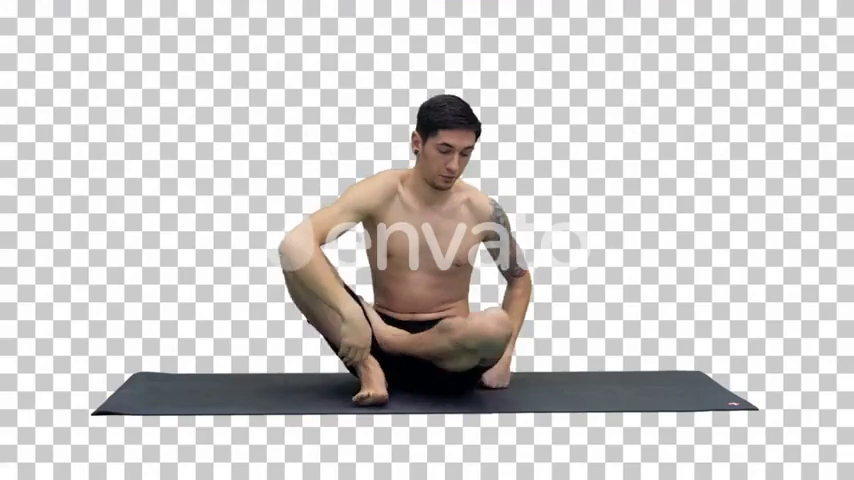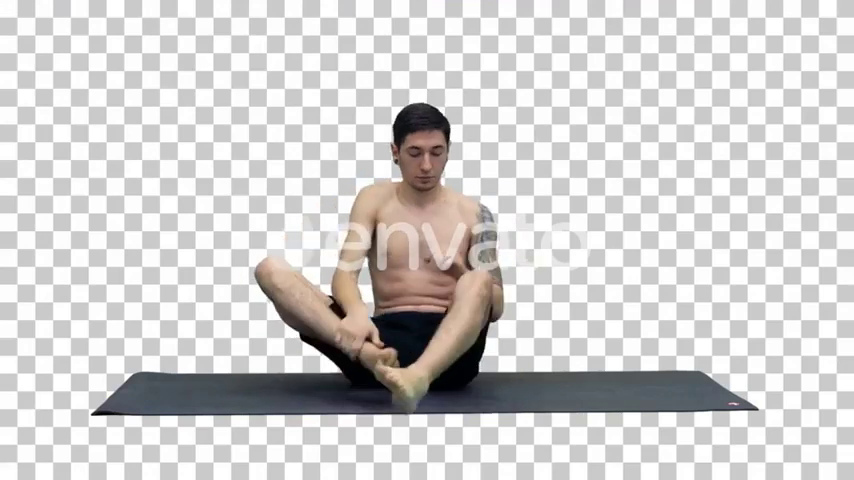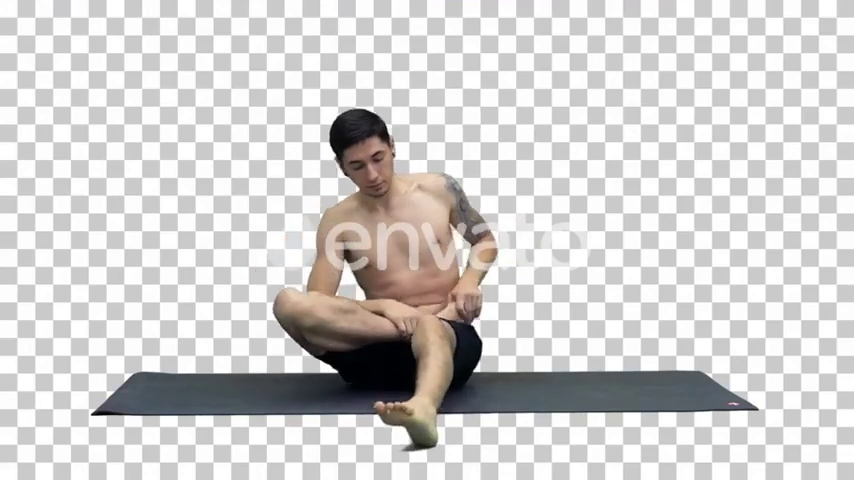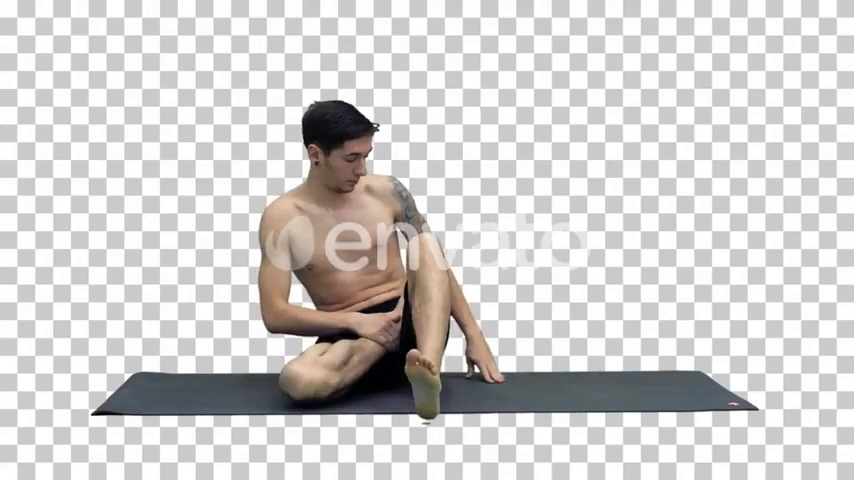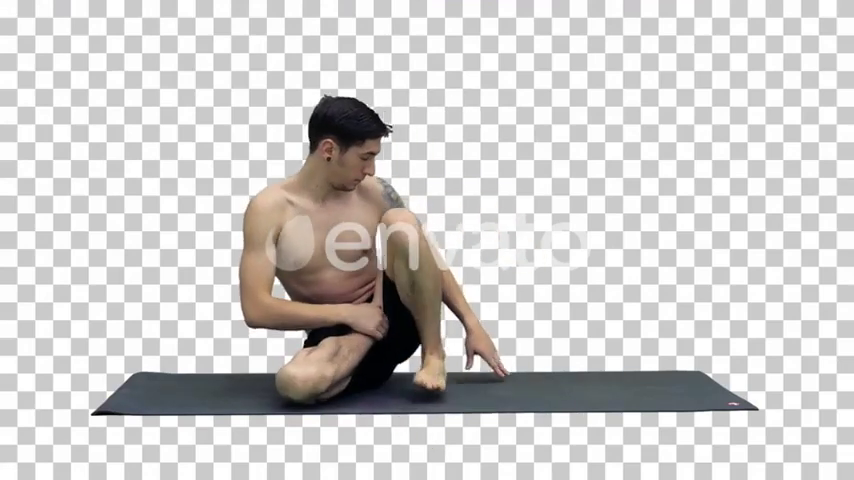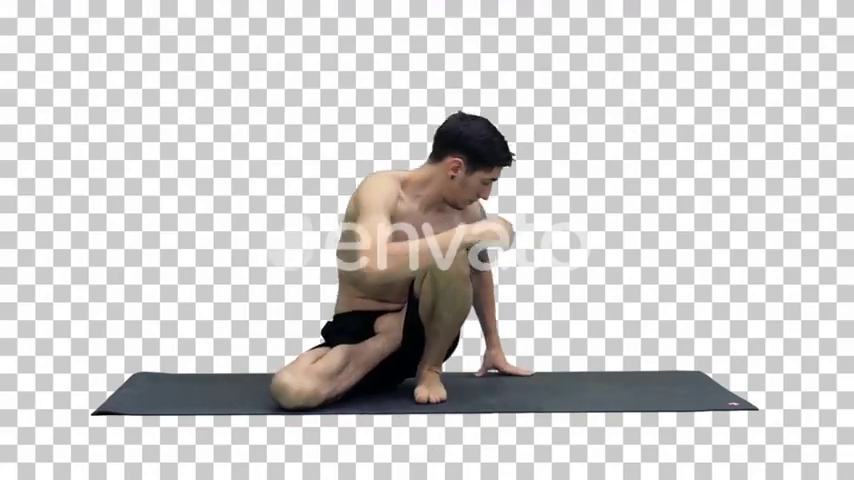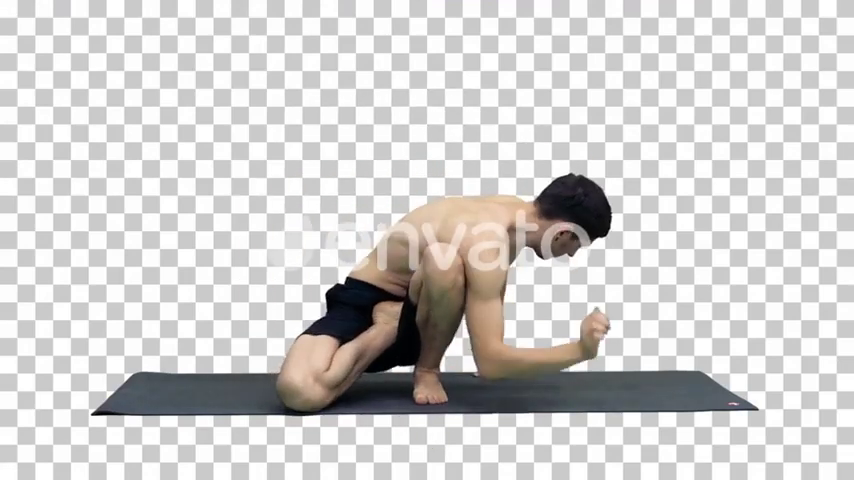
dt=0.7s
person 1, frame 1
left shoulder: (483, 211)
right shoulder: (381, 192)
left elbow: (520, 279)
right elbow: (295, 242)
left wrist: (502, 355)
right wrist: (350, 314)
left hip: (445, 346)
right hip: (377, 334)
left knee: (495, 327)
right knee: (299, 252)
left ankle: (392, 341)
right ankle: (368, 366)
person 1, frame 2
left shoulder: (473, 212)
right shoulder: (374, 199)
left elbow: (494, 305)
right elbow: (344, 273)
left wrist: (466, 278)
right wrist: (356, 314)
left hip: (444, 338)
right hip: (382, 338)
left knee: (473, 286)
right knee: (269, 271)
left ankle: (419, 377)
right ankle: (369, 356)
person 1, frame 3
left shoulder: (439, 188)
right shoulder: (338, 220)
left elbow: (485, 240)
right elbow: (314, 304)
left wrist: (471, 279)
right wrist: (384, 306)
left hip: (448, 336)
right hip: (382, 352)
left knee: (432, 332)
right knee: (288, 304)
right ankle: (425, 321)
person 1, frame 4
left shoulder: (385, 191)
right shoulder: (282, 217)
left elbow: (436, 263)
right elbow: (275, 314)
left wrist: (474, 336)
right wrist: (354, 321)
left hip: (409, 319)
right hip: (349, 336)
left knee: (425, 243)
right knee: (296, 380)
left ankle: (427, 363)
right ankle: (398, 346)
person 1, frame 5
left shoulder: (374, 192)
right shoulder: (269, 209)
left elbow: (431, 259)
right elbow: (256, 310)
left wrist: (473, 325)
right wrist: (347, 313)
left hip: (397, 319)
right hip: (336, 335)
left knee: (401, 220)
right knee: (293, 382)
left ankle: (433, 354)
person 1, frame 6
left shoulder: (466, 212)
right shoulder: (382, 190)
left elbow: (480, 271)
right elbow: (374, 267)
left wrist: (495, 349)
right wrist: (465, 234)
left hip: (423, 332)
right hip: (359, 331)
left knee: (452, 256)
right knee: (290, 389)
left ankle: (429, 368)
person 1, frame 7
left shoulder: (512, 211)
right shoulder: (488, 242)
right elbow: (489, 364)
left wrist: (495, 352)
right wrist: (580, 351)
left hip: (417, 311)
right hip: (364, 304)
right knee: (298, 392)
left ankle: (427, 370)
